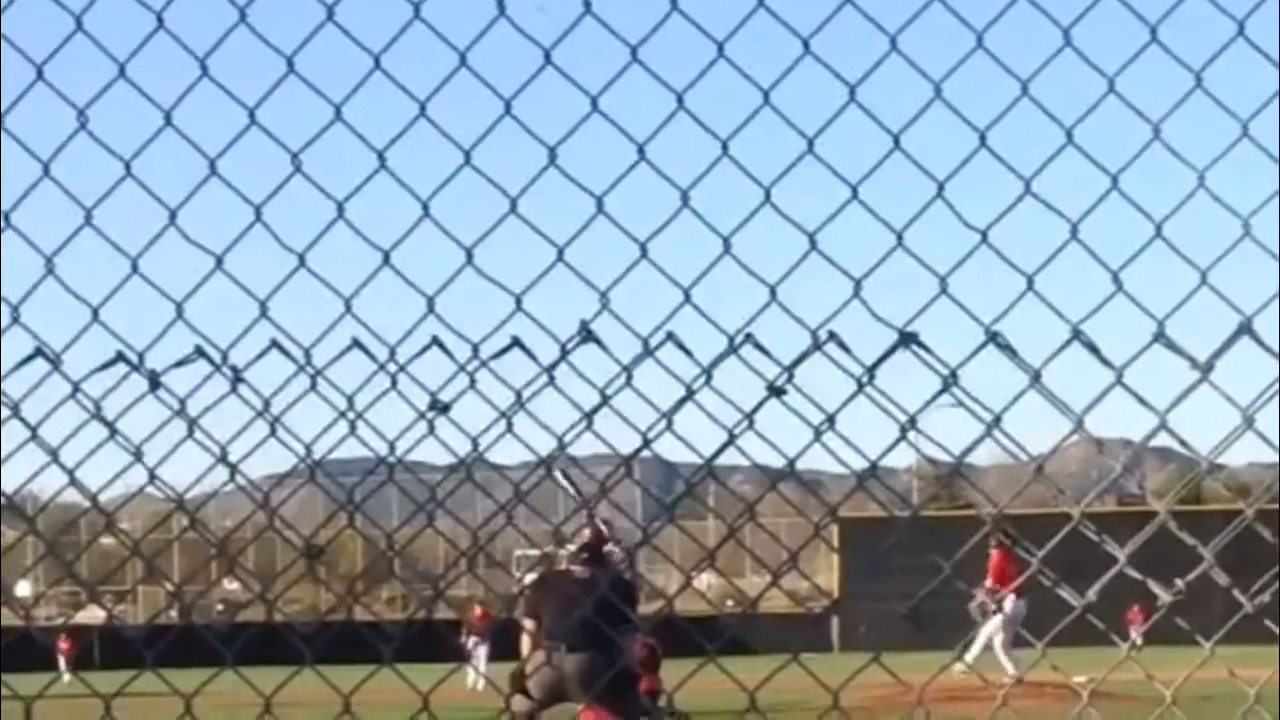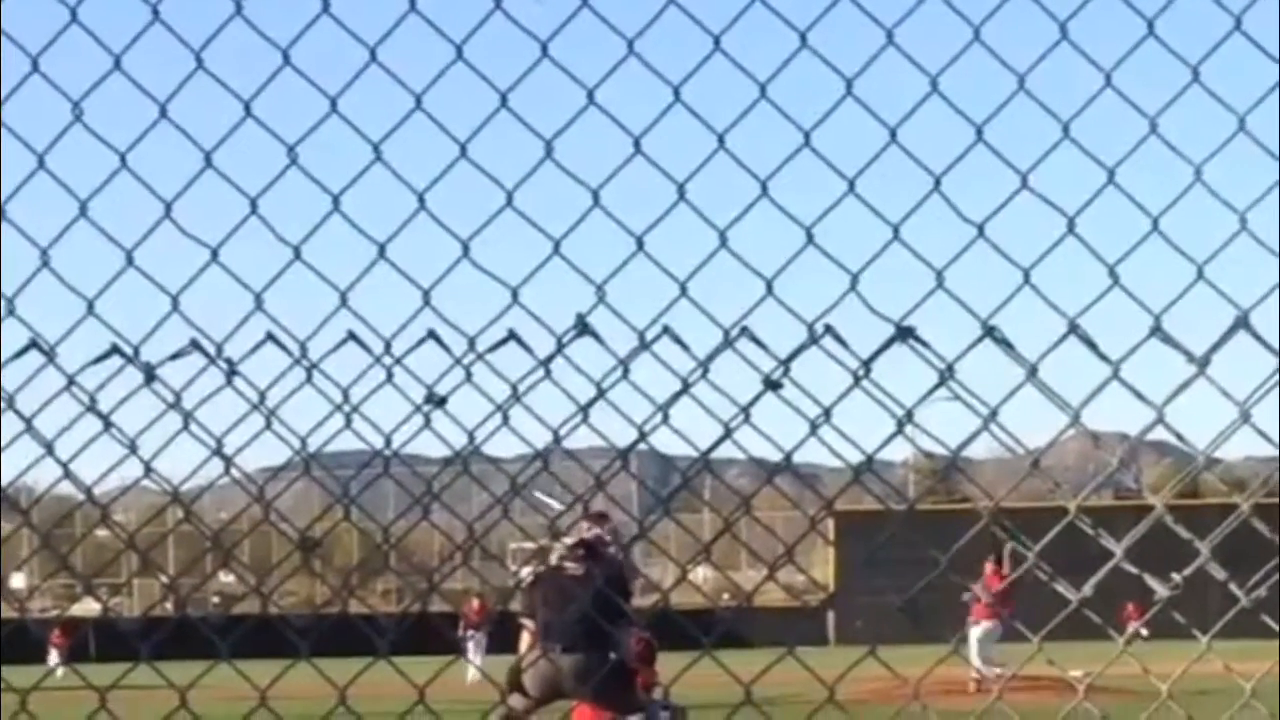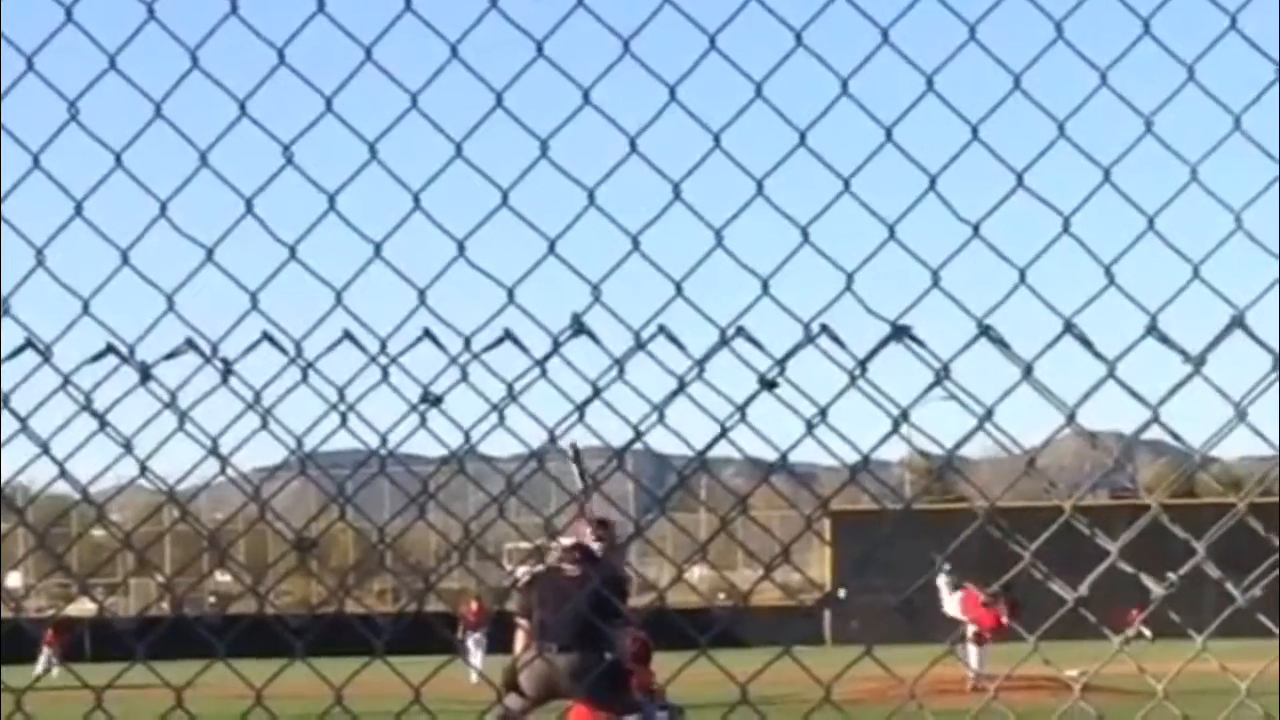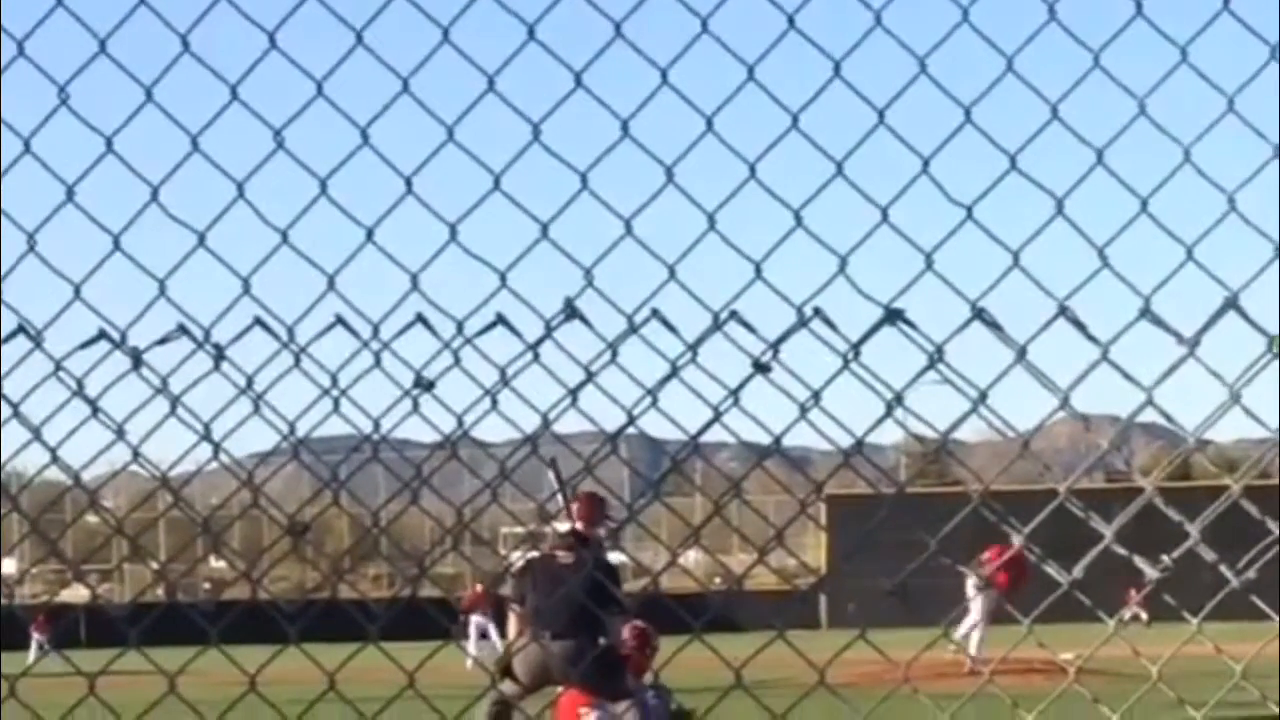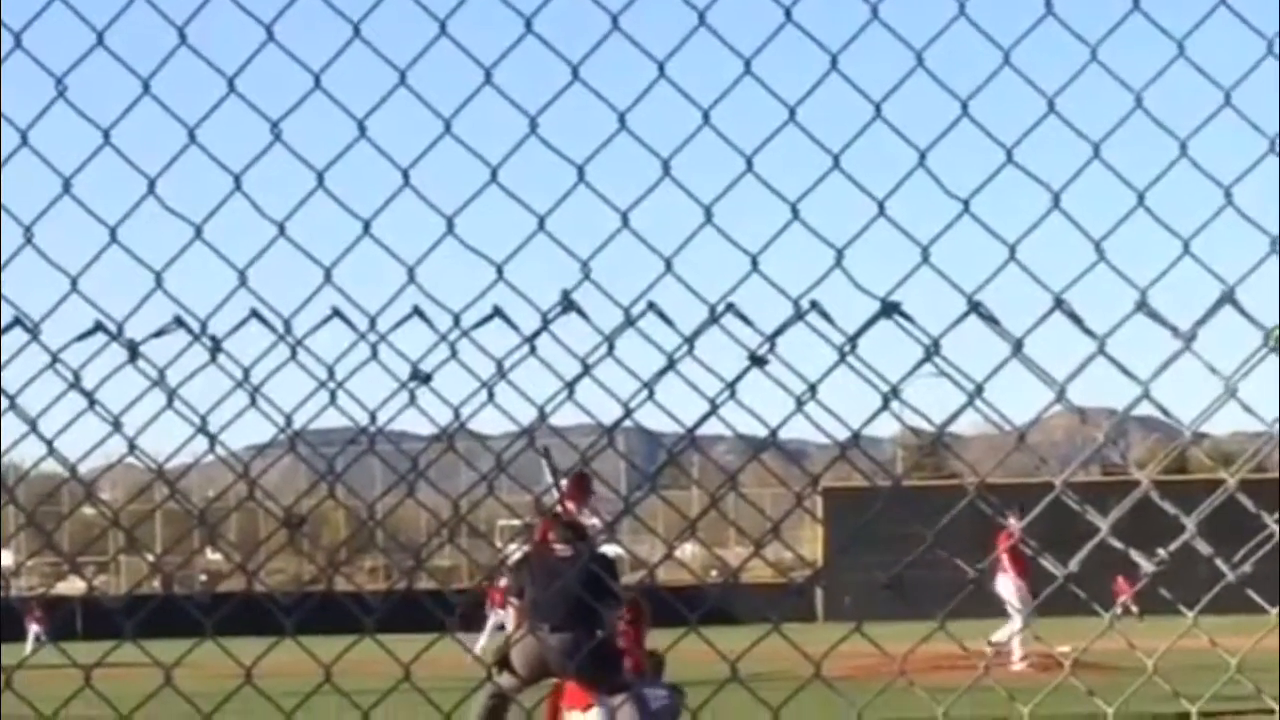
dt=0.4s
person 1, frame 1
left shoulder: (544, 582)
right shoulder: (617, 583)
left elbow: (529, 632)
right elbow: (627, 640)
left hip: (546, 666)
right hip: (593, 666)
person 1, frame 2
left shoulder: (539, 578)
right shoulder: (609, 575)
left elbow: (528, 633)
right elbow: (624, 634)
left hip: (543, 665)
right hip: (590, 665)
person 1, frame 3
left shoulder: (535, 580)
right shoulder: (606, 579)
left elbow: (523, 632)
left wrist: (517, 673)
left hip: (539, 665)
right hip: (583, 665)
person 1, frame 4
left shoulder: (529, 567)
right shoulder: (600, 566)
left elbow: (516, 619)
right elbow: (615, 619)
left wrist: (509, 659)
left hip: (534, 652)
right hip: (580, 651)
left knee: (499, 701)
right knee: (630, 700)
person 1, frame 5
left shoulder: (528, 561)
right shoulder: (599, 562)
left elbow: (516, 608)
right elbow: (611, 612)
left hip: (532, 643)
right hip: (579, 644)
left knee: (496, 693)
right knee: (622, 696)
